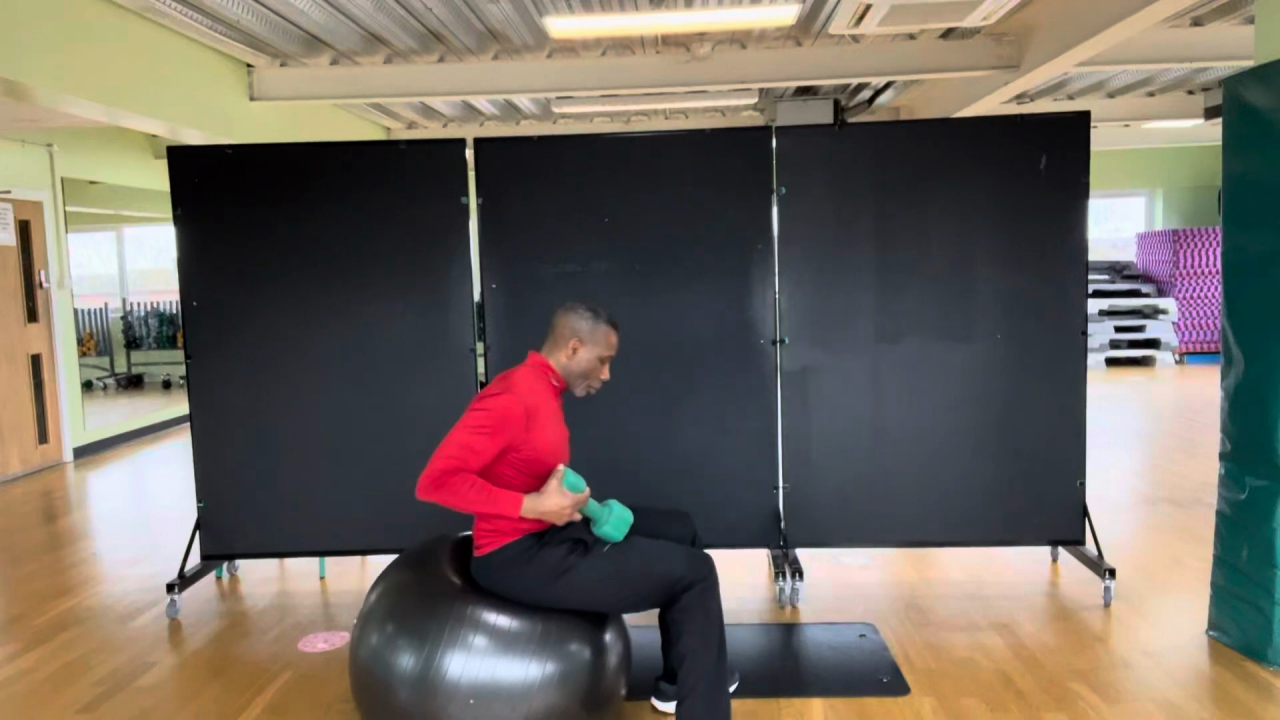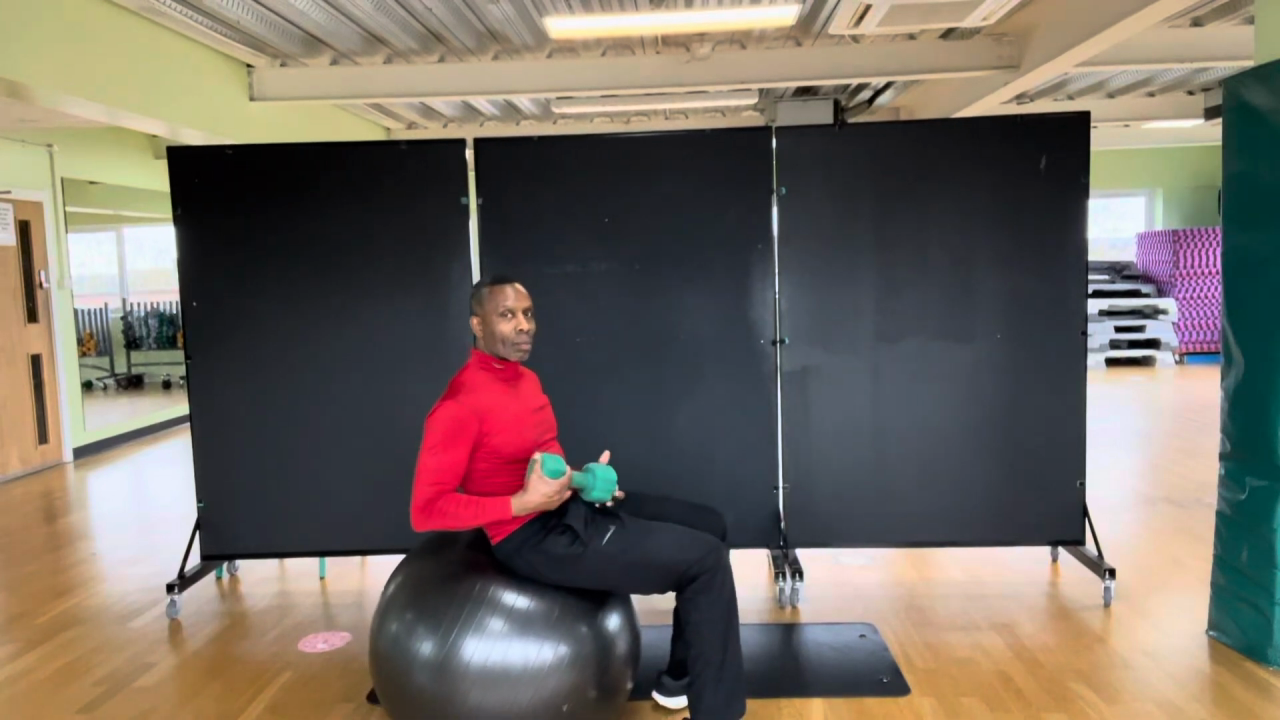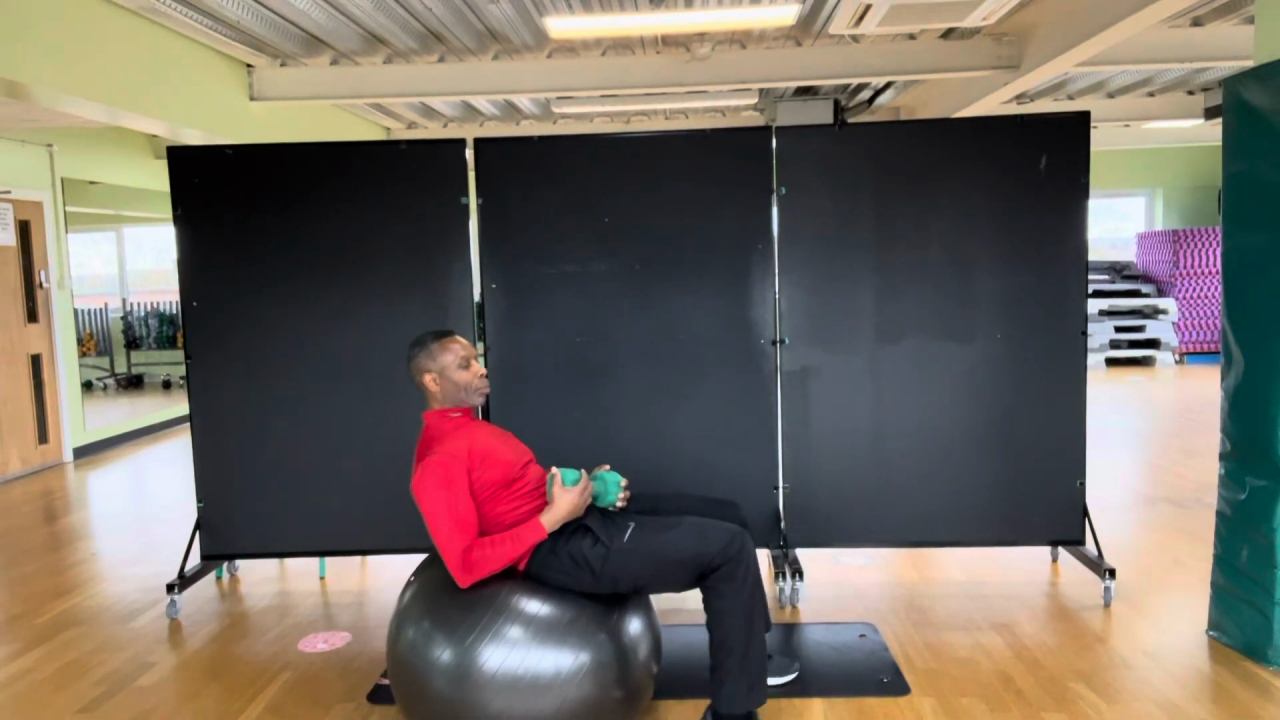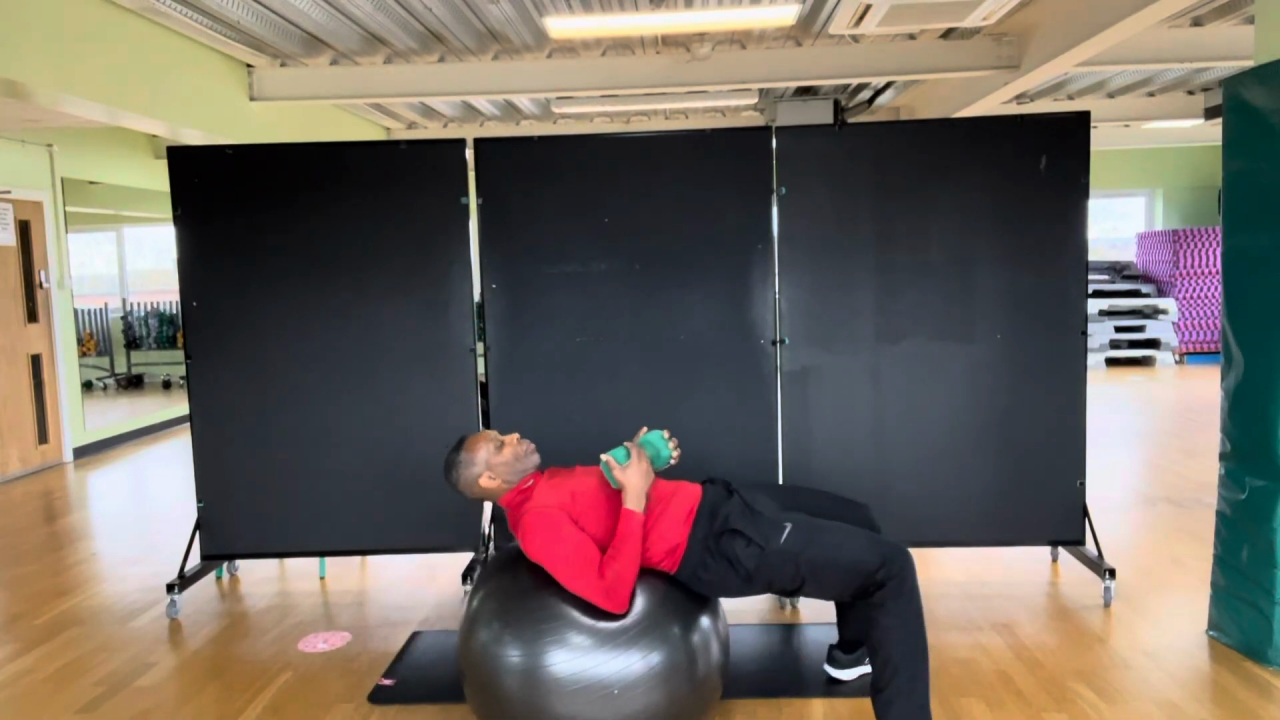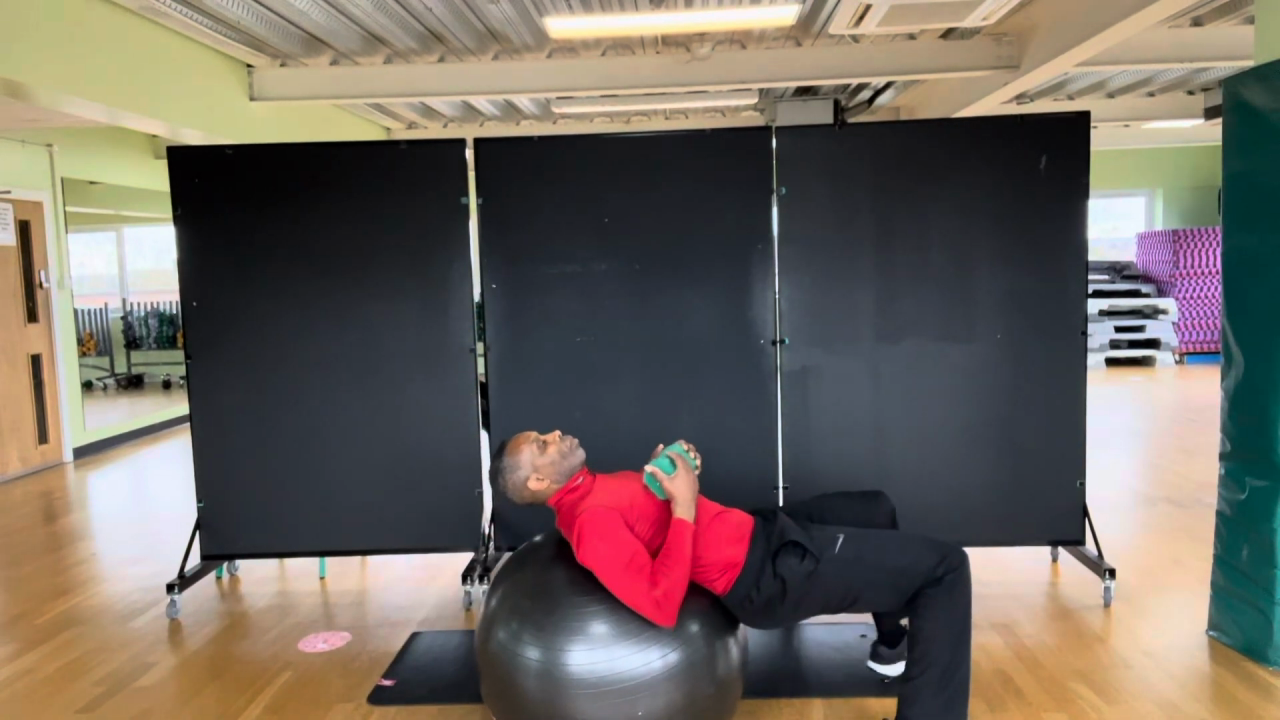
dt=1s
person 1, frame 1
left shoulder: (543, 391)
right shoulder: (515, 398)
right elbow: (435, 480)
left wrist: (574, 502)
right wrist: (533, 505)
left hip: (551, 532)
right hip: (519, 558)
left knee: (678, 531)
right knee: (693, 572)
left ankle: (679, 682)
person 1, frame 2
left shoulder: (526, 379)
right shoulder: (461, 404)
right elbow: (426, 510)
right wrist: (522, 502)
left hip: (574, 506)
right hip: (537, 537)
left knee: (708, 525)
right knee: (705, 558)
left ankle: (681, 674)
person 1, frame 3
left shoulder: (472, 428)
right shoulder: (438, 461)
right elbow: (465, 565)
left wrist: (589, 486)
right wrist: (554, 516)
left hip: (585, 516)
right hip: (564, 548)
left knee: (726, 517)
right knee: (729, 547)
left ankle: (745, 656)
person 1, frame 4
left shoulder: (539, 484)
right shoulder: (536, 519)
right elbow: (613, 593)
left wrist: (641, 462)
right wrist: (635, 496)
left hip: (714, 502)
right hip: (722, 544)
left knee: (856, 521)
right knee: (888, 565)
left ankle: (853, 649)
person 1, frame 5
left shoulder: (585, 488)
right shoulder: (590, 521)
right elbow: (662, 604)
left wrist: (668, 471)
right wrist: (682, 504)
left hip: (760, 533)
right hip: (767, 573)
left knee: (875, 508)
right knee: (944, 566)
left ankle: (893, 644)
